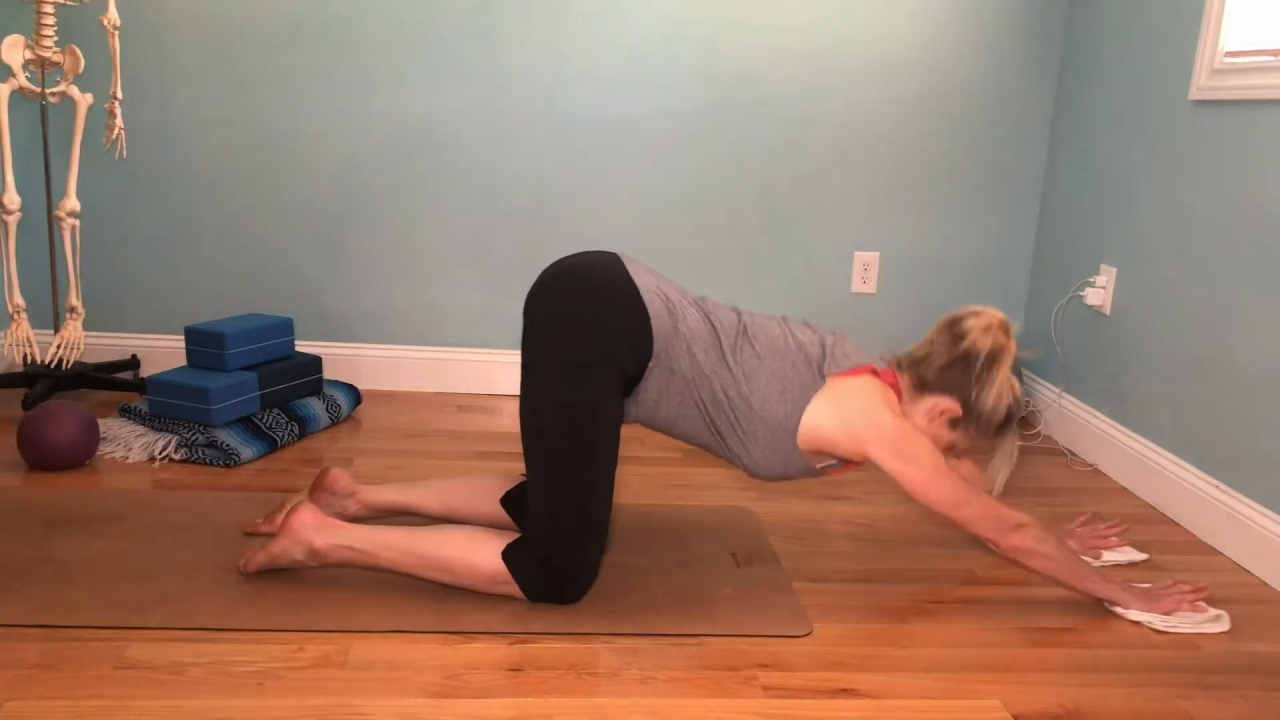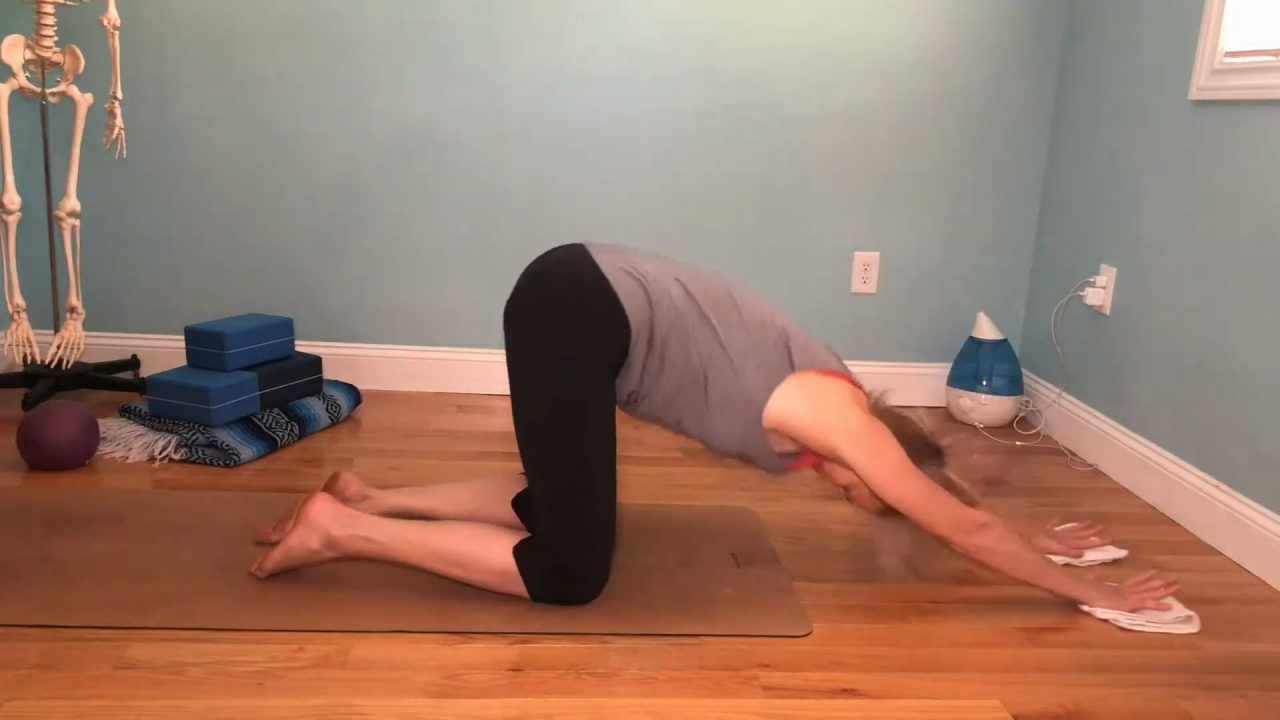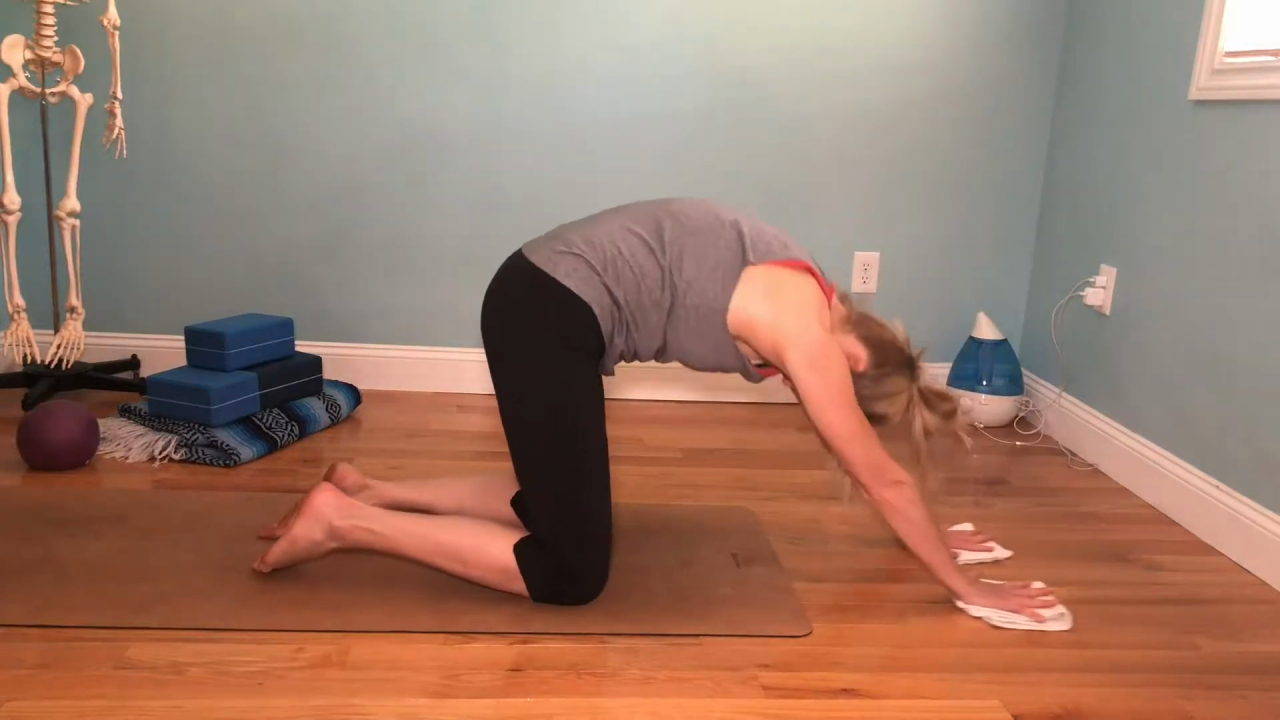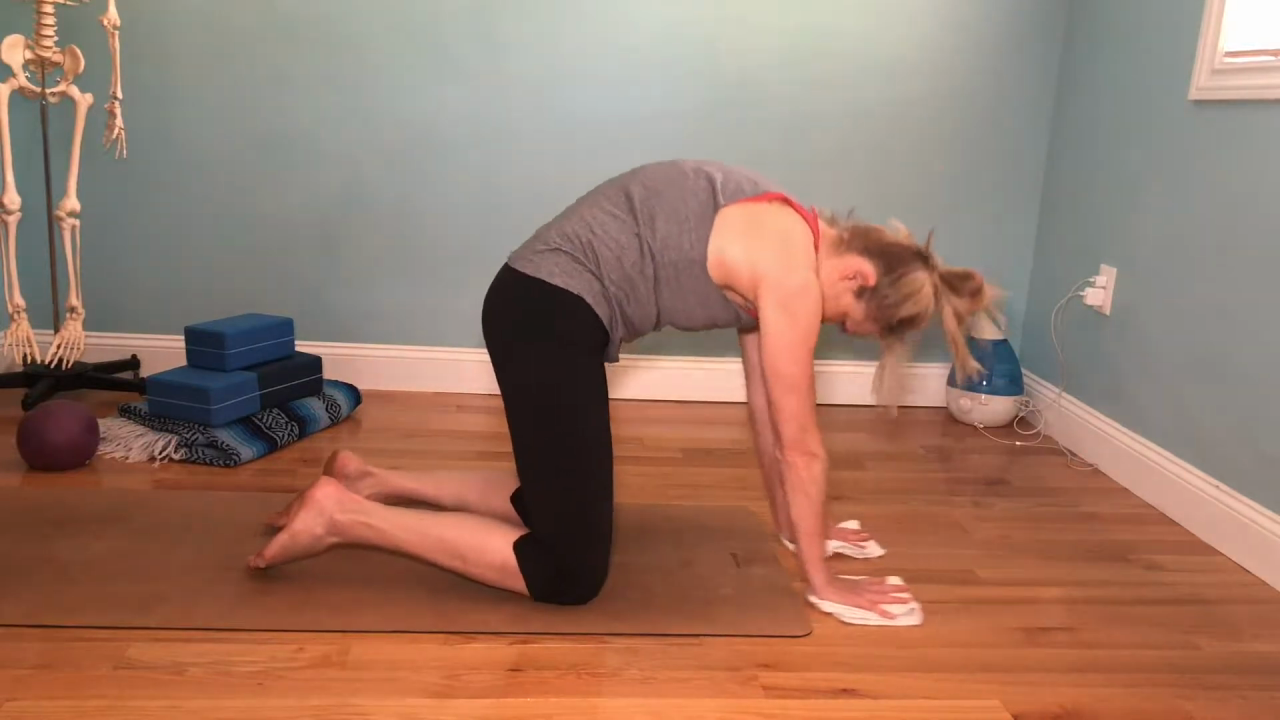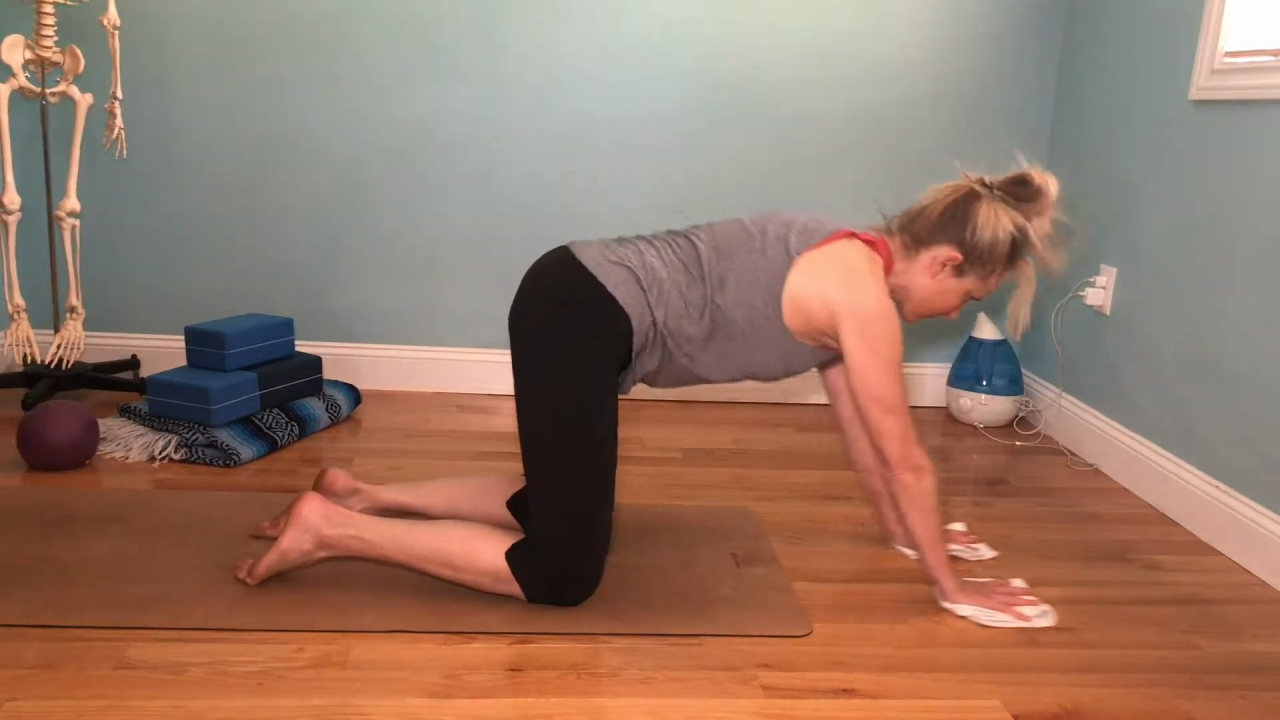
dt=0.4s
person 1, frame 1
left shoulder: (876, 377)
right shoulder: (878, 419)
left elbow: (983, 512)
right elbow: (998, 523)
left wrist: (1060, 541)
right wrist: (1123, 595)
left hip: (593, 299)
right hip: (597, 325)
left knee: (552, 506)
right knee: (557, 569)
left ankle: (358, 494)
right ankle: (327, 537)
person 1, frame 2
left shoulder: (836, 399)
right shoulder: (843, 421)
left elbow: (959, 511)
right elbow: (964, 525)
left wrist: (1035, 539)
right wrist: (1092, 593)
left hip: (575, 294)
right hip: (577, 318)
left knee: (558, 507)
right knee: (569, 571)
left ankle: (369, 498)
right ankle: (345, 529)
person 1, frame 3
left shoulder: (805, 304)
right shoulder: (806, 327)
left elbow: (875, 471)
right elbow: (881, 473)
left wrist: (928, 534)
right wrist: (969, 588)
left hip: (541, 298)
right hip: (550, 315)
left knee: (559, 505)
right knee: (571, 571)
left ankle: (370, 491)
right ankle: (347, 521)
person 1, frame 4
left shoulder: (781, 245)
right shoulder: (789, 265)
left elbow: (766, 411)
right elbow: (801, 444)
left wrist: (790, 523)
right wrist: (822, 577)
left hip: (544, 303)
right hip: (549, 313)
left knee: (560, 500)
right knee: (571, 571)
left ankle: (372, 480)
right ankle: (346, 516)
person 1, frame 5
left shoulder: (847, 275)
right shoulder: (865, 295)
left elbow: (862, 429)
right elbow: (905, 459)
left wrist: (907, 531)
right wrist: (951, 586)
left hip: (573, 305)
right hip: (581, 320)
left knee: (558, 509)
right knee: (563, 574)
left ankle: (362, 496)
right ankle: (332, 529)
